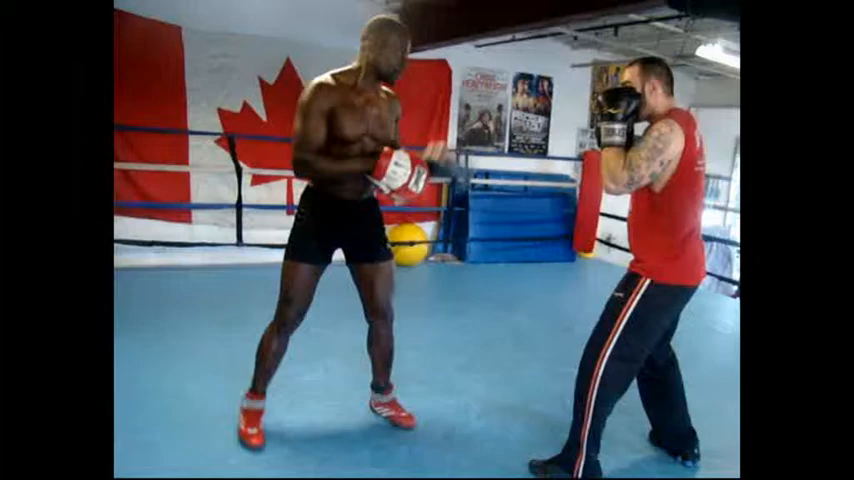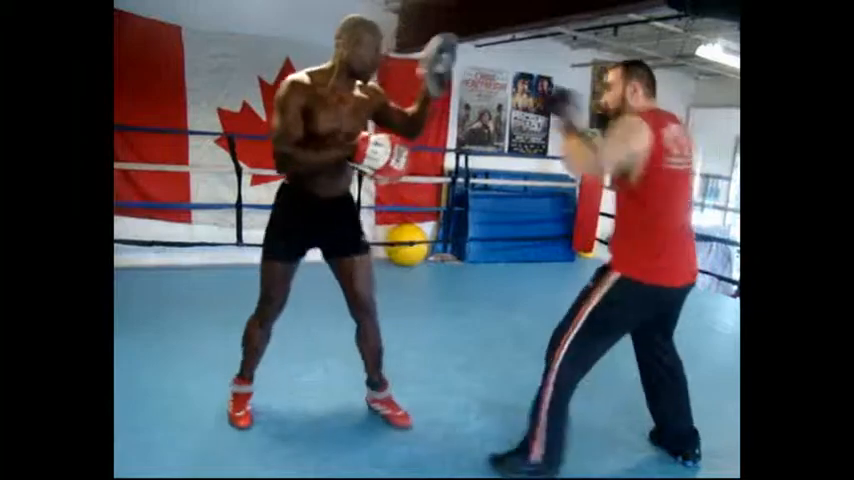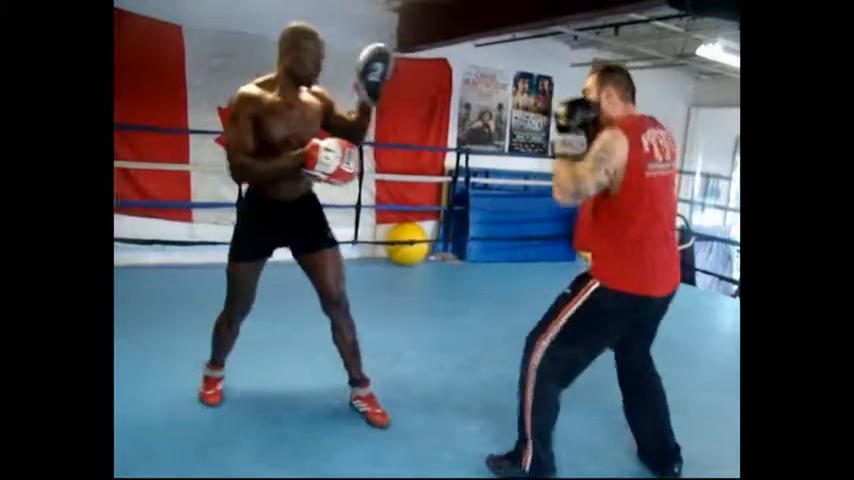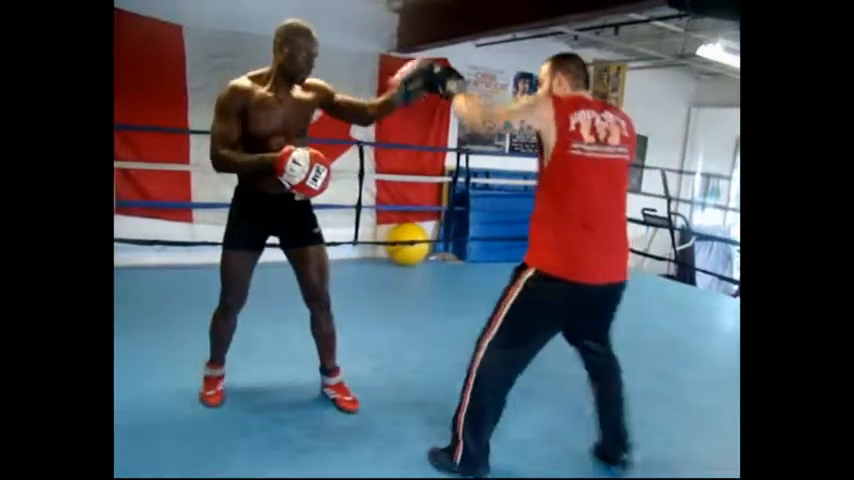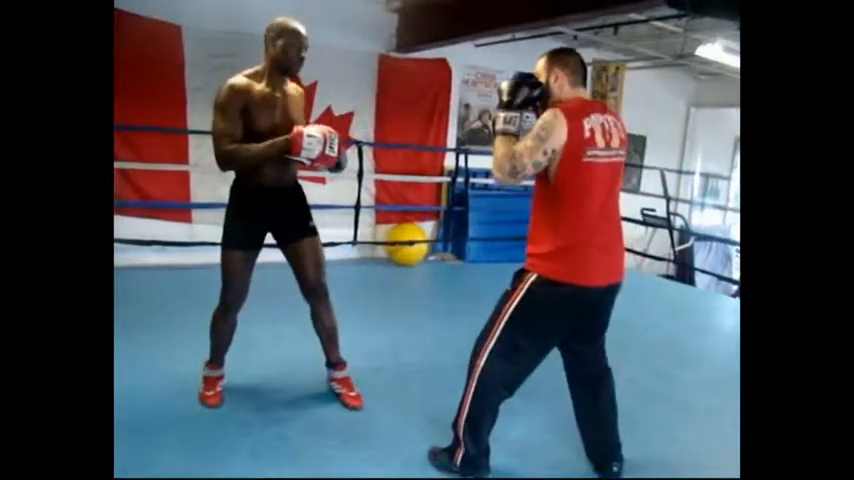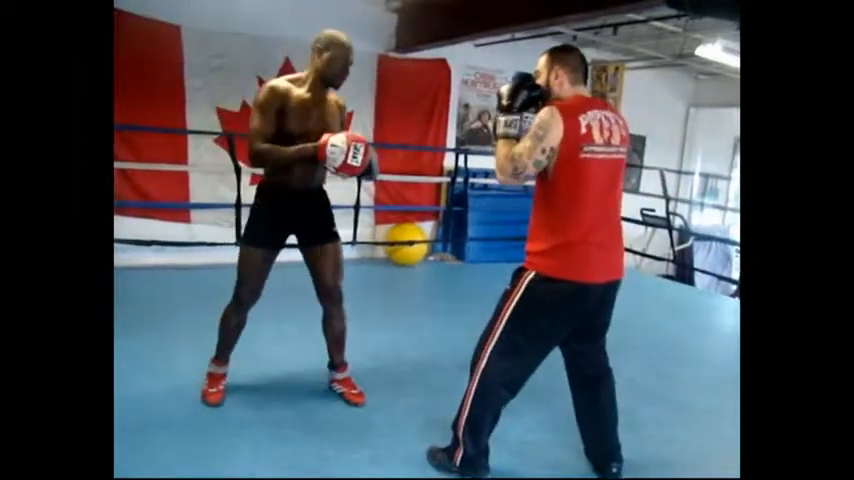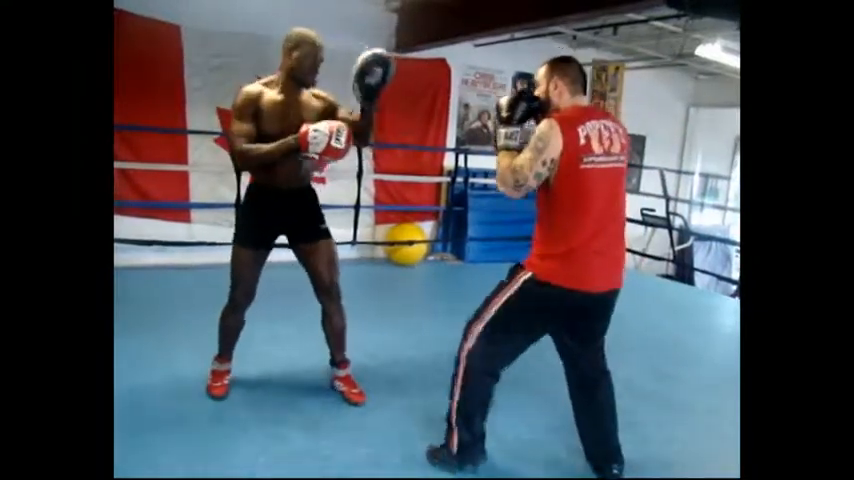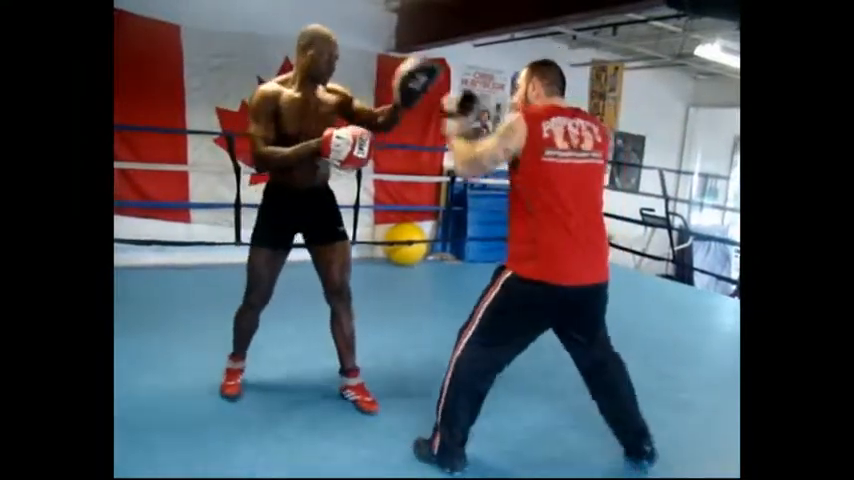
dt=0.4s
person 1, frame 1
left shoulder: (667, 130)
right shoulder: (682, 125)
left elbow: (617, 182)
right elbow: (640, 177)
left wrist: (612, 126)
right wrist: (617, 126)
left hip: (661, 272)
right hip: (679, 268)
left knee: (603, 361)
right knee: (654, 354)
right ankle: (680, 441)
person 1, frame 2
left shoulder: (636, 125)
right shoulder: (675, 130)
left elbow: (586, 164)
left wrist: (564, 122)
right wrist: (616, 145)
left hip: (637, 271)
right hip: (679, 271)
left knee: (567, 351)
right knee: (658, 349)
right ankle: (682, 441)
person 1, frame 3
left shoulder: (615, 137)
right shoulder: (659, 134)
left elbow: (568, 194)
left wrist: (567, 137)
right wrist: (588, 139)
left hip: (618, 281)
right hip: (662, 280)
left knee: (542, 357)
right knee: (636, 363)
person 1, frame 4
left shoulder: (552, 110)
right shoulder: (623, 123)
left elbow: (480, 116)
left wrist: (452, 88)
left hip: (557, 269)
right hip: (611, 271)
left knee: (494, 355)
right knee: (599, 354)
person 1, frame 5
left shoulder: (558, 119)
right shoulder: (612, 122)
left elbow: (507, 171)
left wrist: (509, 113)
left hip: (558, 273)
right hip: (605, 273)
left knee: (494, 359)
right knee: (590, 363)
person 1, frame 6
left shoulder: (556, 117)
right shoulder: (614, 121)
left elbow: (509, 172)
left wrist: (509, 117)
left hip: (557, 271)
right hip: (605, 271)
left knee: (497, 360)
right knee: (590, 363)
person 1, frame 7
left shoulder: (555, 129)
right shoulder: (615, 129)
left elbow: (512, 184)
left wrist: (509, 129)
left hip: (555, 275)
right hip: (606, 277)
left knee: (480, 344)
right knee: (589, 365)
person 1, frame 8
left shoulder: (523, 123)
right shoulder: (593, 129)
left elbow: (467, 164)
left wrist: (453, 119)
left hip: (535, 273)
right hip: (591, 274)
left knee: (474, 353)
right knee: (599, 358)
left ankle: (446, 447)
right ankle: (639, 444)
person 2, frame 1
left shoulder: (390, 102)
right shoulder: (324, 92)
right elbow: (303, 163)
left wrist: (424, 159)
right wrist: (367, 164)
left hip: (366, 213)
right hip: (321, 211)
left knee: (382, 315)
right knee: (288, 318)
left ankle: (382, 396)
right ankle: (254, 403)
person 2, frame 2
left shoulder: (368, 95)
right shoulder: (298, 88)
left elbow: (409, 127)
right elbow: (284, 159)
left wrist: (429, 91)
right wrist: (348, 151)
left hip: (339, 209)
right hip: (294, 207)
left knee: (365, 309)
right knee: (268, 311)
left ankle: (377, 392)
right ankle: (242, 388)
person 2, frame 3
left shoulder: (318, 100)
right shoulder: (250, 99)
left elbow: (353, 135)
right elbow: (239, 168)
left wrist: (367, 100)
right wrist: (303, 159)
left hip: (305, 210)
right hip: (260, 212)
left knee: (338, 304)
right knee: (237, 308)
left ankle: (359, 388)
right ankle: (214, 371)
person 2, frame 4
left shoulder: (317, 93)
right shoulder: (240, 93)
left elbow: (370, 112)
right elbow: (220, 156)
left wrist: (398, 94)
right wrist: (270, 160)
left hip: (295, 204)
right hip: (251, 205)
left knee: (320, 298)
right knee: (231, 301)
left ankle: (331, 377)
right ankle: (214, 372)
person 2, frame 5
left shoulder: (297, 93)
right shoulder: (237, 90)
right elbow: (225, 156)
left wrist: (319, 149)
right wrist: (284, 144)
left hip: (290, 199)
right hip: (248, 201)
left knee: (317, 290)
right knee: (232, 300)
left ankle: (337, 372)
right ankle: (213, 371)
person 2, frame 6
left shoulder: (336, 105)
right shoulder: (277, 92)
right elbow: (256, 152)
right wrist: (312, 149)
left hip: (315, 201)
right hip: (273, 201)
left knee: (332, 293)
right knee: (245, 297)
left ankle: (339, 372)
right ankle: (218, 368)
person 2, frame 7
left shoulder: (320, 102)
right shoulder: (253, 96)
left elbow: (361, 138)
right elbow: (240, 155)
left wrist: (369, 101)
right wrist: (295, 142)
left hip: (303, 202)
right hip: (261, 202)
left knee: (330, 291)
right knee: (240, 297)
left ankle: (341, 370)
right ankle: (222, 365)
person 2, frame 8
left shoulder: (336, 96)
right shoulder: (270, 95)
left elbow: (379, 122)
right elbow: (260, 158)
left wrist: (404, 99)
right wrist: (316, 146)
left hip: (321, 200)
right hip: (280, 201)
left knee: (340, 293)
right knee: (256, 296)
left ankle: (351, 378)
right ankle: (236, 363)
